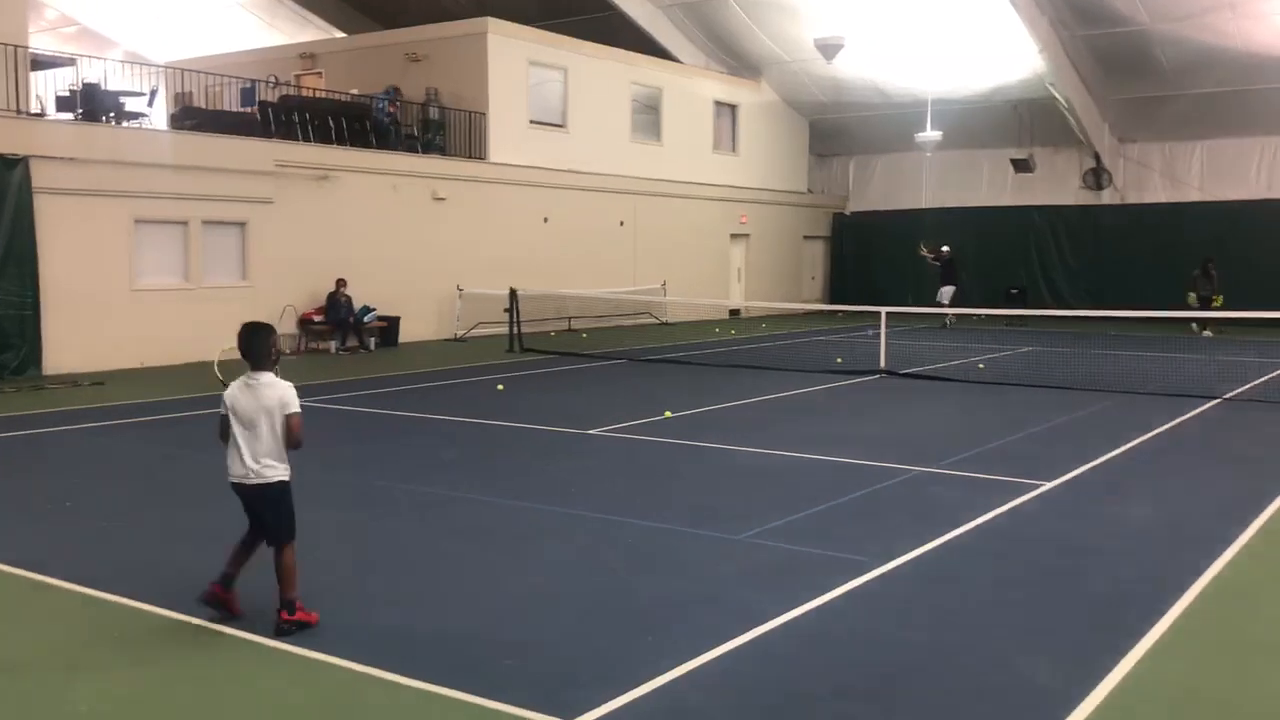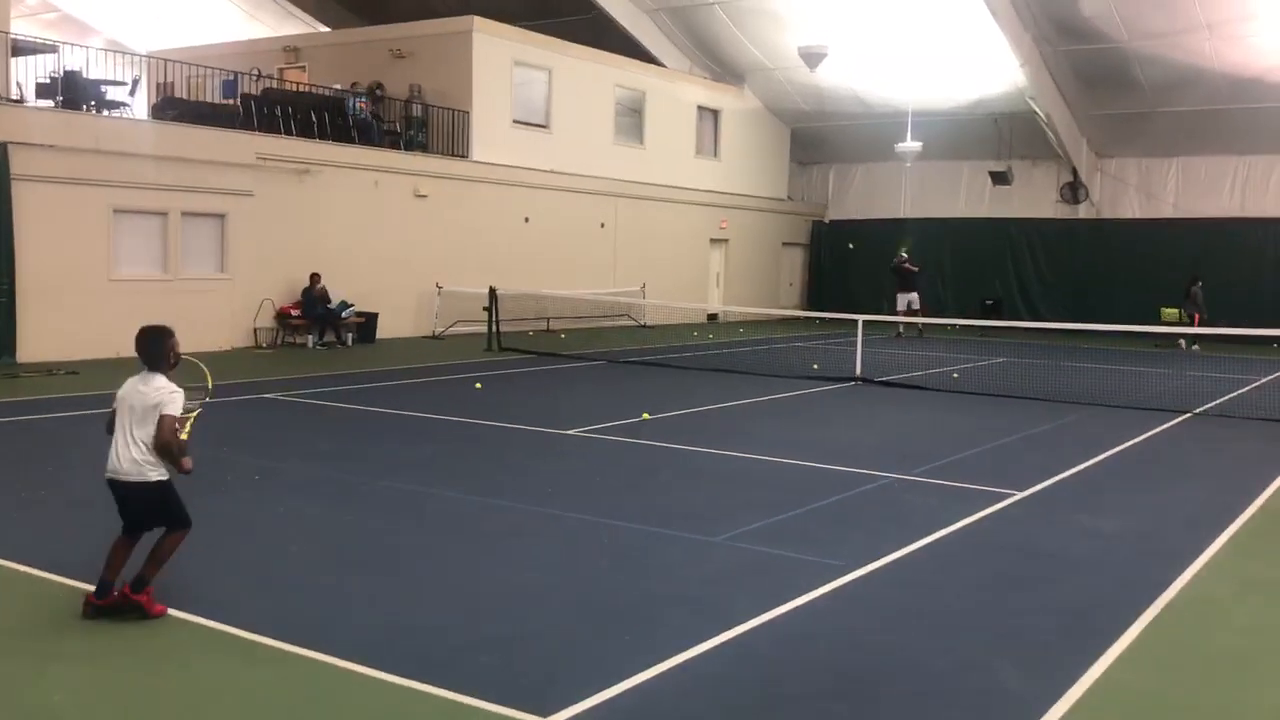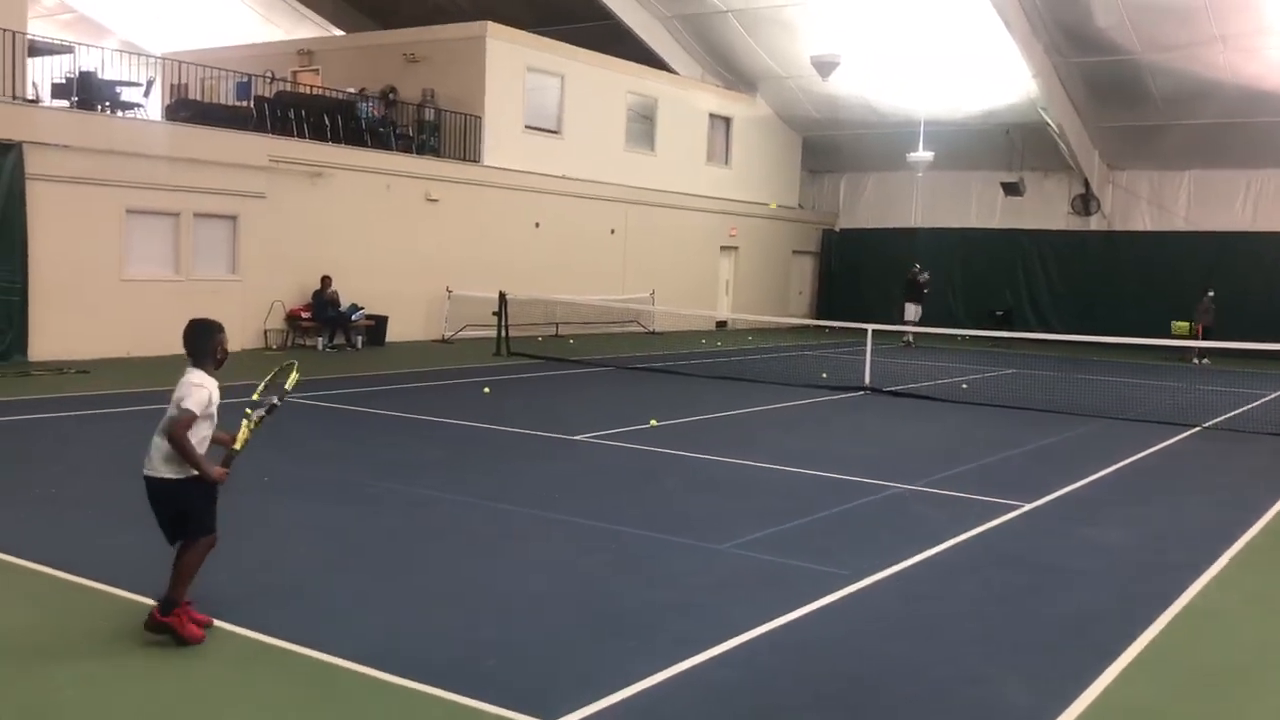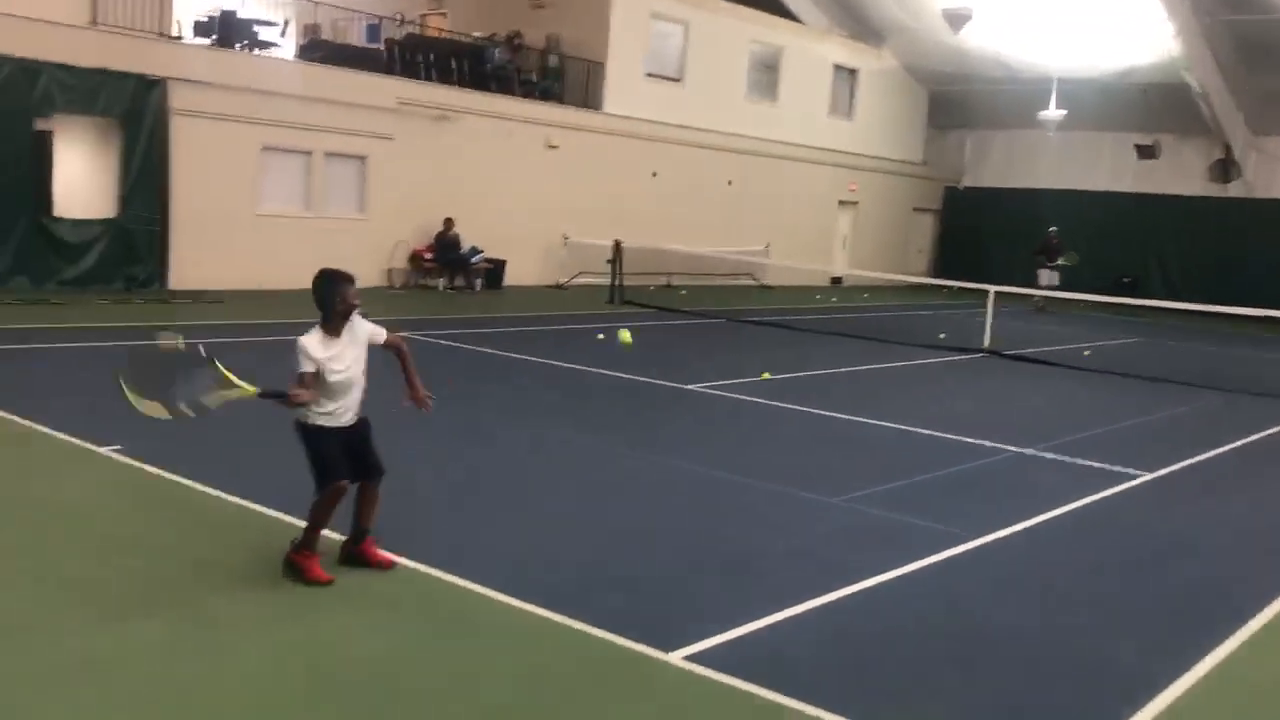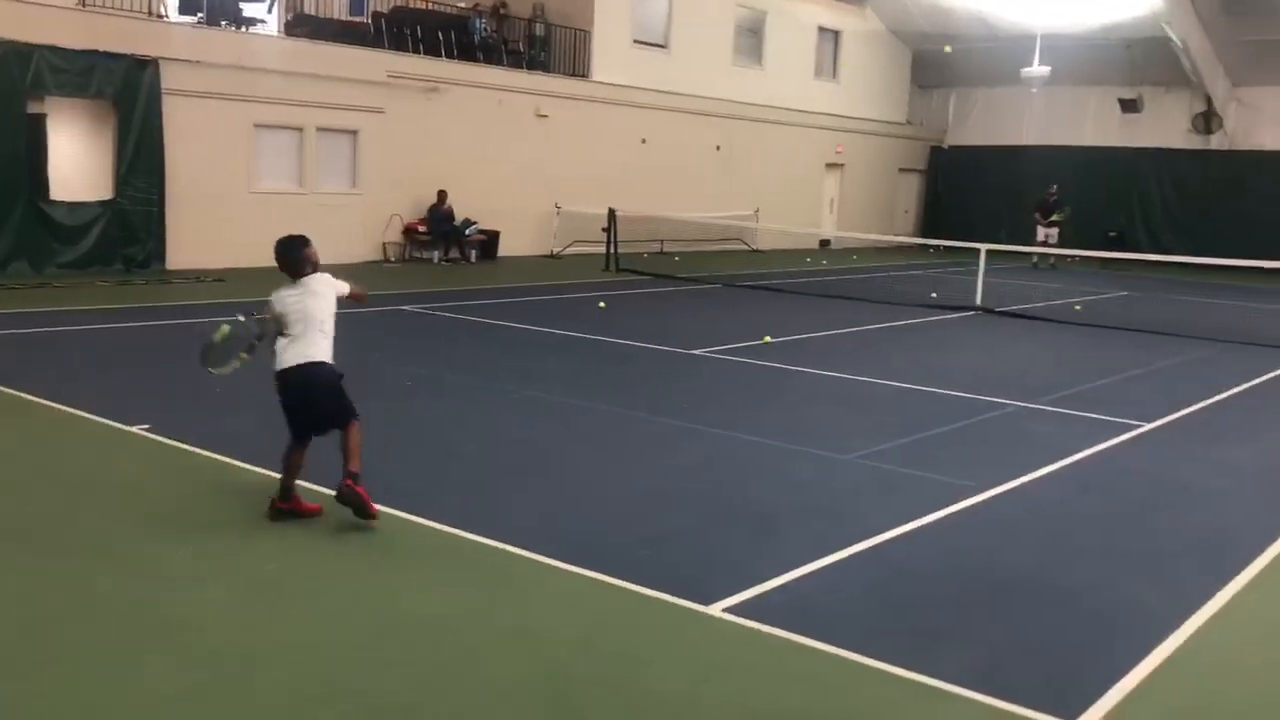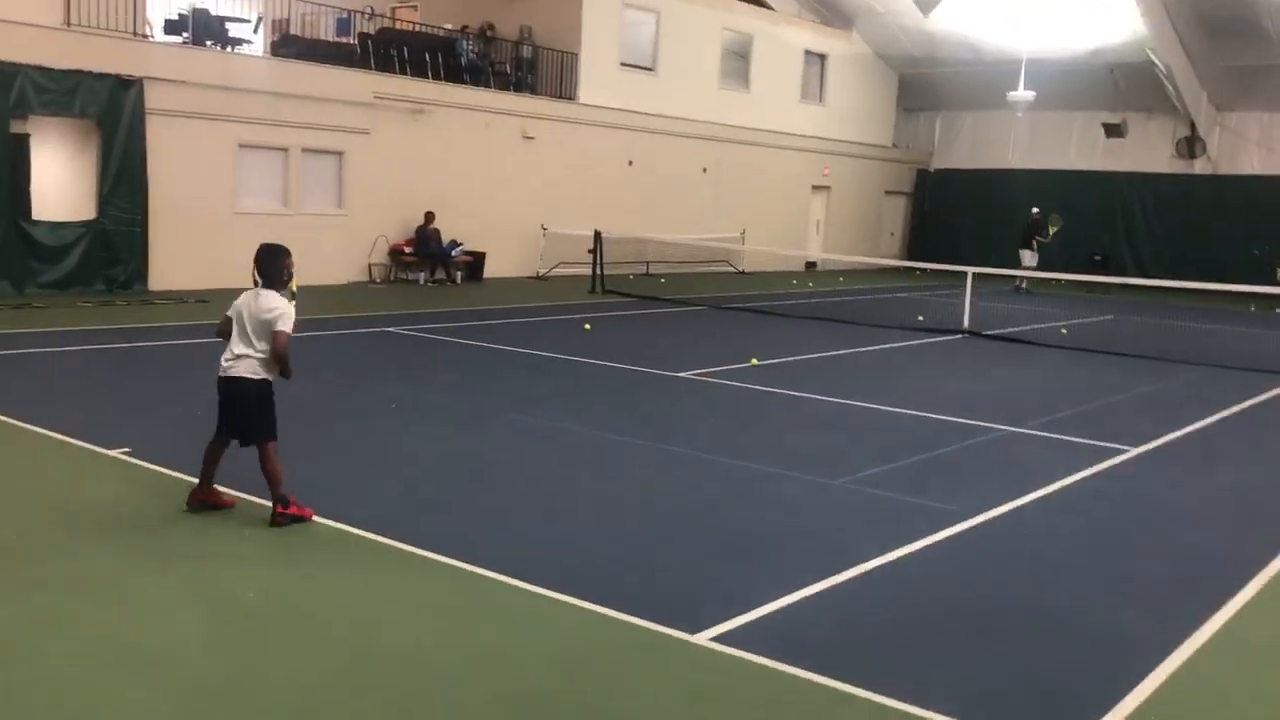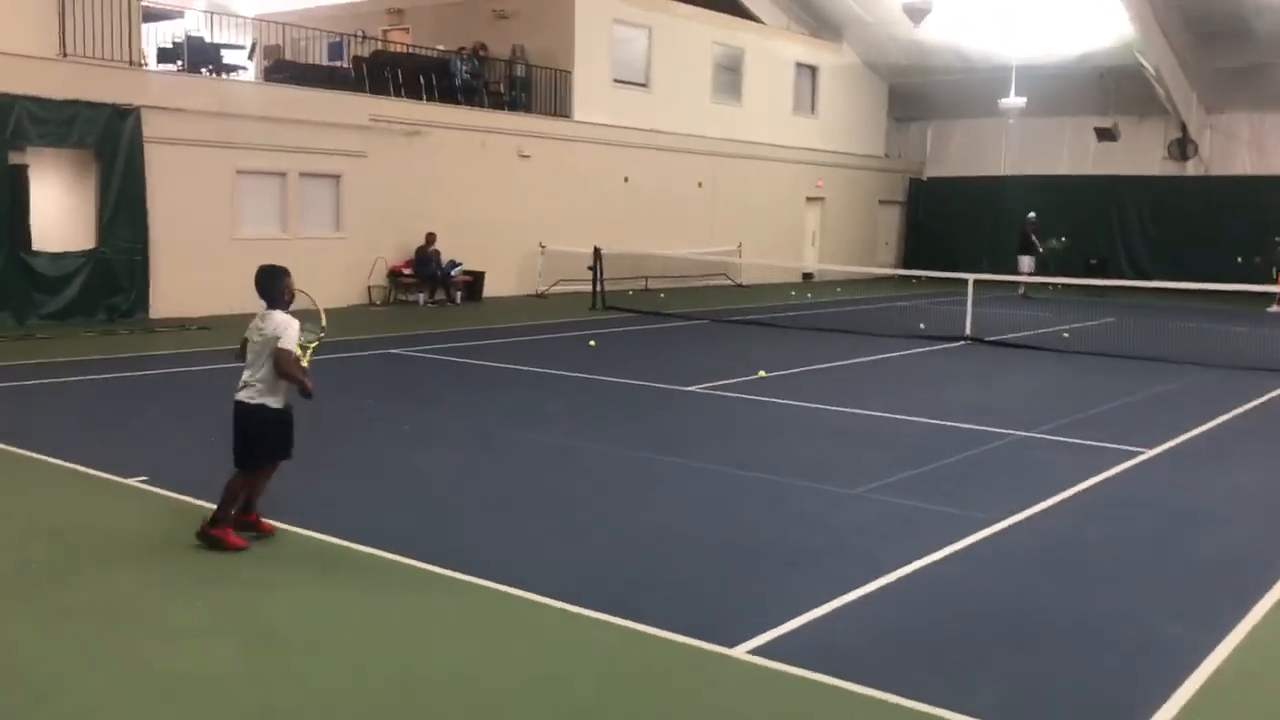
dt=0.7s
person 1, frame 1
left shoulder: (232, 391)
right shoulder: (284, 390)
left elbow: (224, 435)
right elbow: (295, 438)
right wrist: (280, 442)
left hip: (240, 477)
right hip: (271, 477)
left knee: (257, 532)
right knee: (284, 541)
left ankle: (223, 588)
right ankle: (290, 612)
person 1, frame 2
left shoulder: (129, 385)
right shoulder: (171, 392)
left elbow: (112, 427)
right elbow: (163, 440)
right wrist: (180, 463)
left hip: (117, 473)
right hip: (147, 477)
left knee: (132, 531)
right knee: (179, 526)
left ankle: (101, 596)
right ankle: (137, 589)
person 1, frame 3
left shoulder: (195, 380)
right shoulder: (201, 387)
right elbow: (175, 433)
left wrist: (219, 438)
right wrist: (205, 468)
left hip: (176, 473)
right hip: (172, 476)
left knee: (194, 537)
right knee: (204, 537)
left ankle: (175, 605)
right ankle: (168, 612)
person 1, frame 4
left shoulder: (363, 328)
right shoulder: (308, 345)
left elbow: (399, 345)
right elbow: (306, 390)
left wrist: (414, 385)
right wrist: (299, 396)
left hip: (352, 420)
right hip: (320, 427)
left knee: (371, 477)
right knee: (336, 485)
left ankle: (359, 543)
right ankle: (301, 553)
person 1, frame 5
left shoulder: (276, 300)
right shoulder: (325, 283)
right elbow: (360, 295)
right wrist: (347, 290)
left hip: (285, 373)
right hip: (317, 368)
left knee: (301, 435)
right knee: (351, 422)
left ankle: (285, 499)
right ankle: (352, 483)
person 1, frame 6
left shoulder: (245, 298)
right shoulder: (284, 308)
left elbow: (222, 331)
right elbow: (280, 350)
right wrist: (286, 370)
left hip: (228, 376)
right hip: (253, 381)
left knee: (224, 435)
right knee: (266, 443)
left ankle: (202, 491)
right ankle: (283, 506)
person 1, frame 7
left shoulder: (259, 320)
right shoulder: (288, 324)
left elbow: (243, 353)
right elbow: (283, 365)
right wrist: (304, 383)
left hip: (249, 401)
right hip: (263, 406)
left knee: (271, 460)
right knee: (252, 469)
left ankle: (247, 513)
right ankle: (216, 526)
